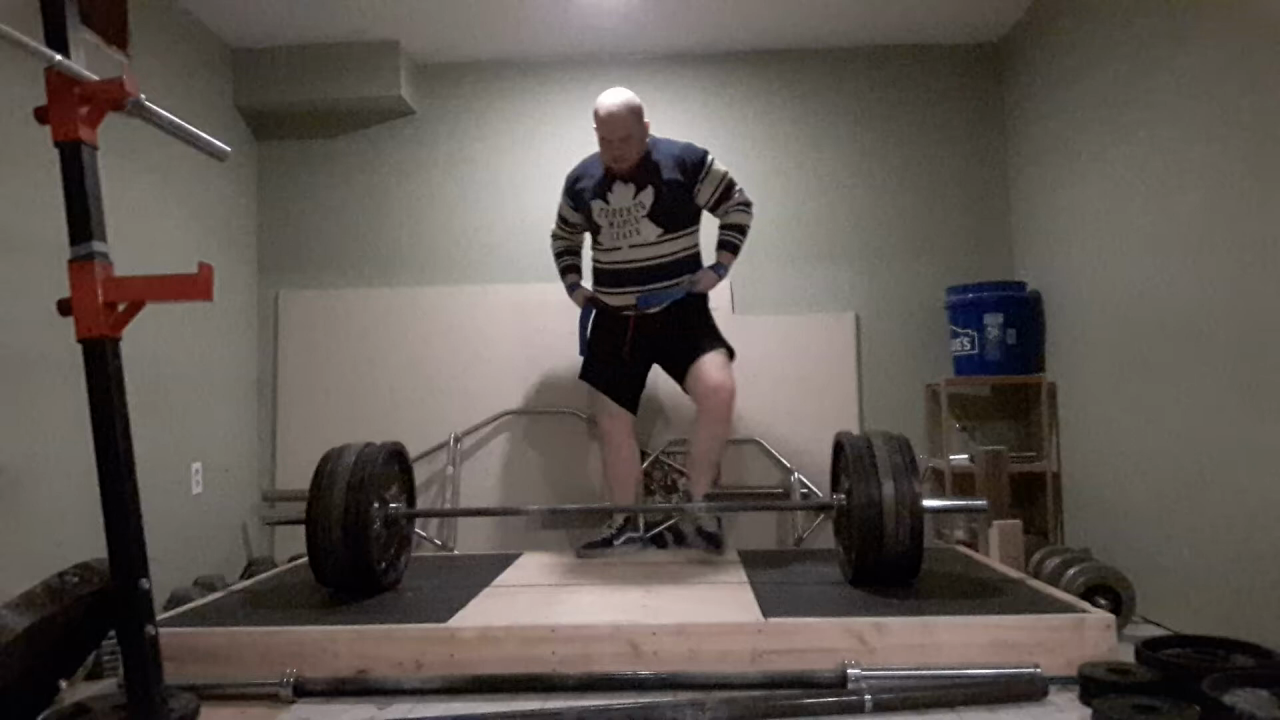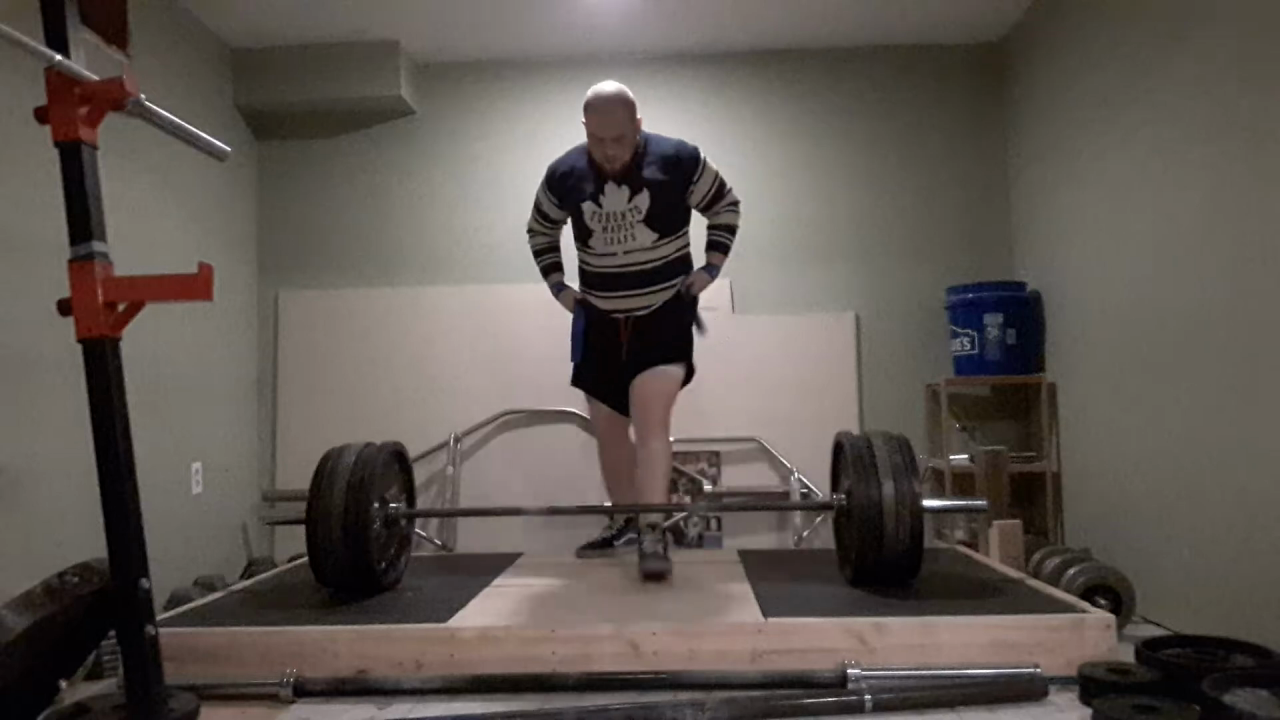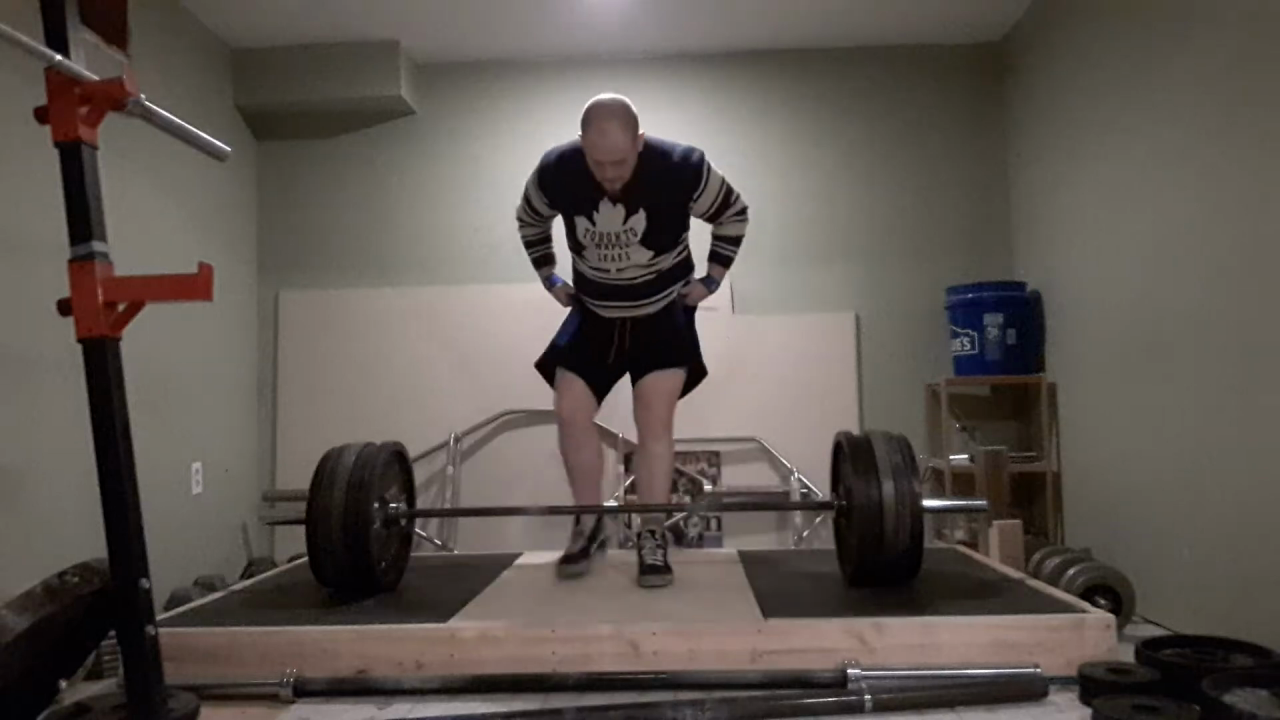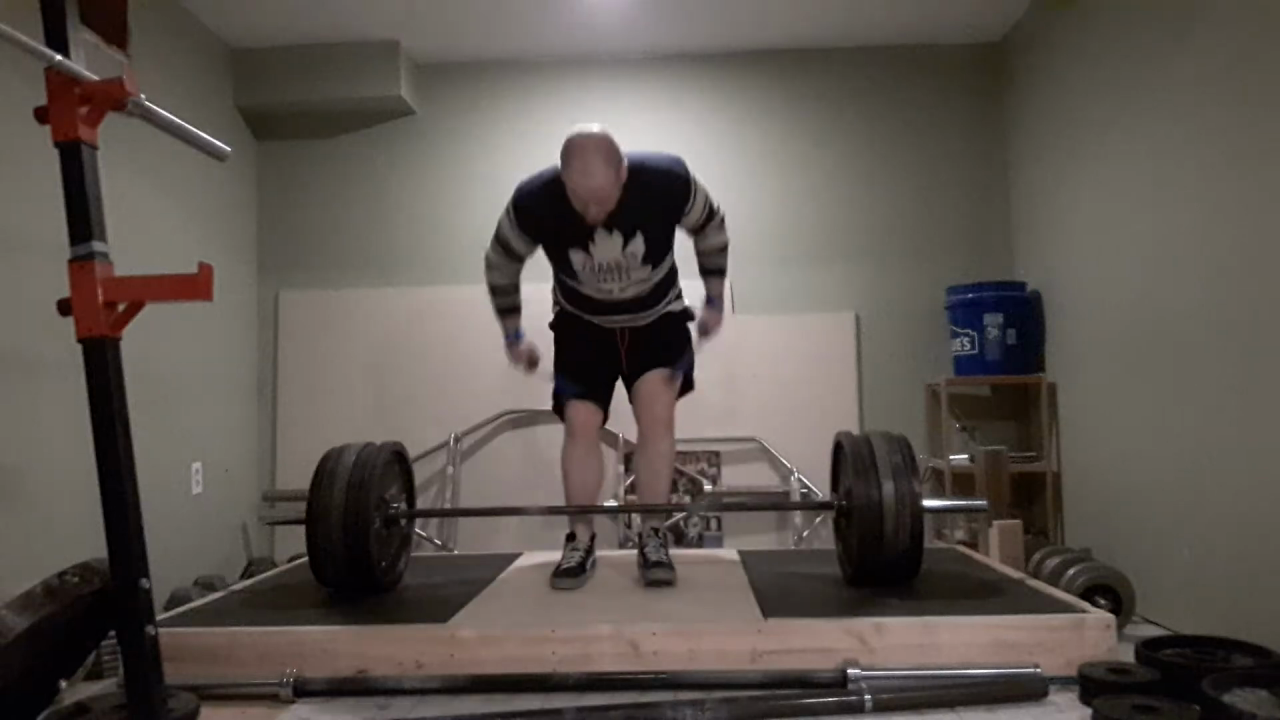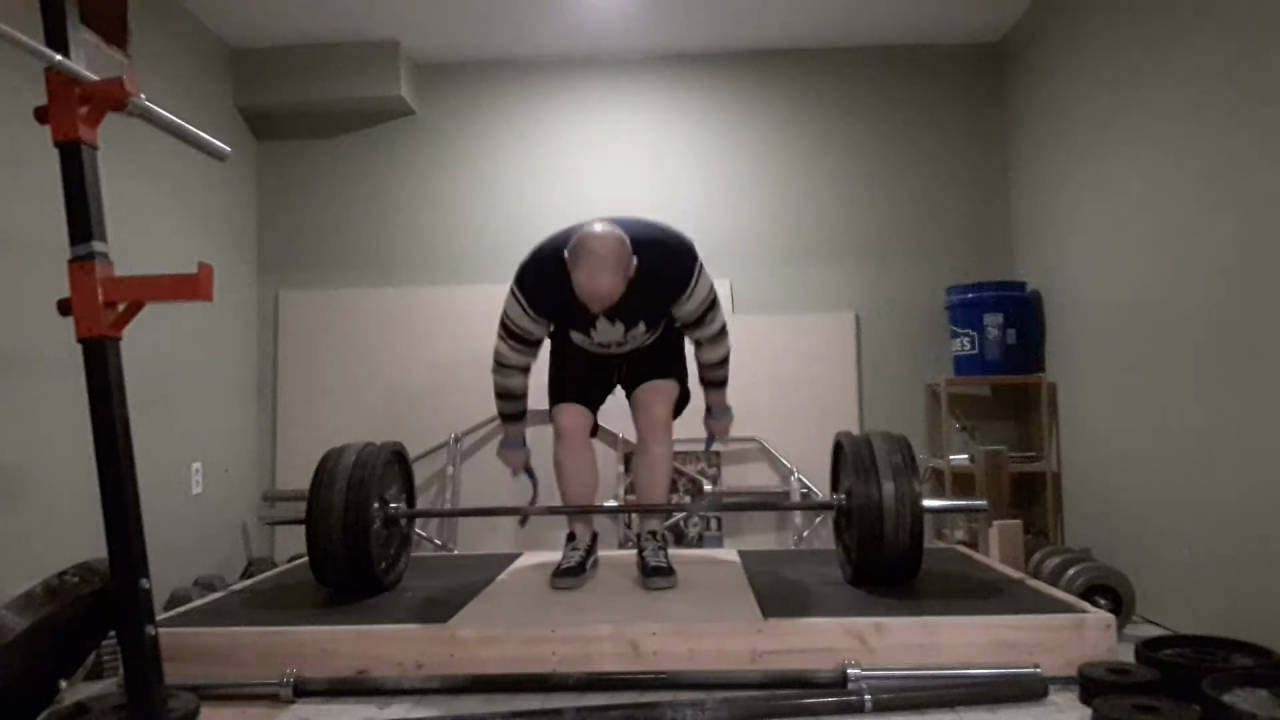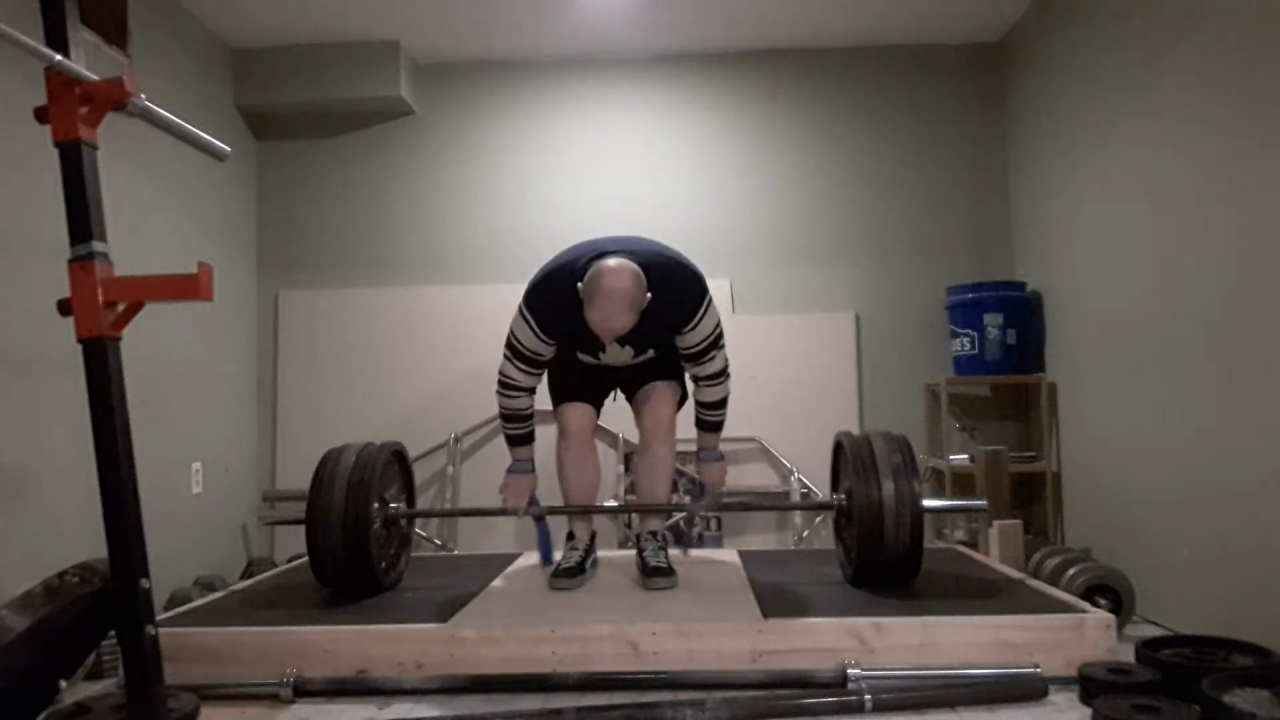
dt=0.3s
person 1, frame 1
left shoulder: (688, 162)
right shoulder: (580, 180)
left elbow: (738, 206)
right elbow: (563, 237)
left wrist: (720, 266)
right wrist: (572, 284)
left hip: (679, 310)
right hip: (613, 320)
left knee: (718, 391)
right knee: (614, 425)
left ankle: (700, 509)
right ankle: (626, 524)
person 1, frame 2
left shoulder: (679, 160)
right shoulder: (564, 174)
left elbow: (726, 207)
right elbow: (540, 231)
left wrist: (712, 265)
right wrist: (557, 284)
left hip: (664, 314)
right hip: (601, 321)
left knee: (650, 417)
right knee: (608, 429)
left ankle: (652, 532)
right ankle: (625, 521)
person 1, frame 3
left shoulder: (683, 167)
right shoulder: (556, 170)
left elbow: (734, 214)
right elbow: (530, 220)
left wrist: (712, 277)
right wrist: (549, 278)
left hip: (663, 316)
right hip: (593, 316)
left knee: (654, 422)
right knee: (571, 412)
left ankle: (652, 539)
right ankle: (589, 520)
person 1, frame 4
left shoulder: (668, 180)
right shoulder: (533, 201)
left elbow: (712, 228)
right elbow: (500, 264)
left wrist: (713, 300)
right wrist: (513, 334)
left hip: (656, 321)
right hip: (581, 327)
left knee: (656, 417)
right knee: (581, 425)
left ankle: (653, 537)
right ankle: (581, 540)
person 1, frame 5
left shoulder: (673, 260)
right shoulder: (539, 275)
left elbow: (710, 333)
right elbow: (511, 359)
left wrist: (717, 406)
right wrist: (513, 438)
left hip: (654, 345)
right hip: (577, 353)
left knee: (656, 419)
right knee: (569, 426)
left ankle: (651, 540)
right ankle: (582, 540)
person 1, frame 6
left shoulder: (682, 287)
right shoulder: (548, 295)
left elbow: (712, 372)
right elbow: (515, 381)
left wrist: (709, 452)
right wrist: (522, 465)
left hip: (654, 354)
right hip: (576, 357)
left knee: (658, 421)
right knee: (574, 426)
left ankle: (651, 539)
right ankle: (581, 541)
